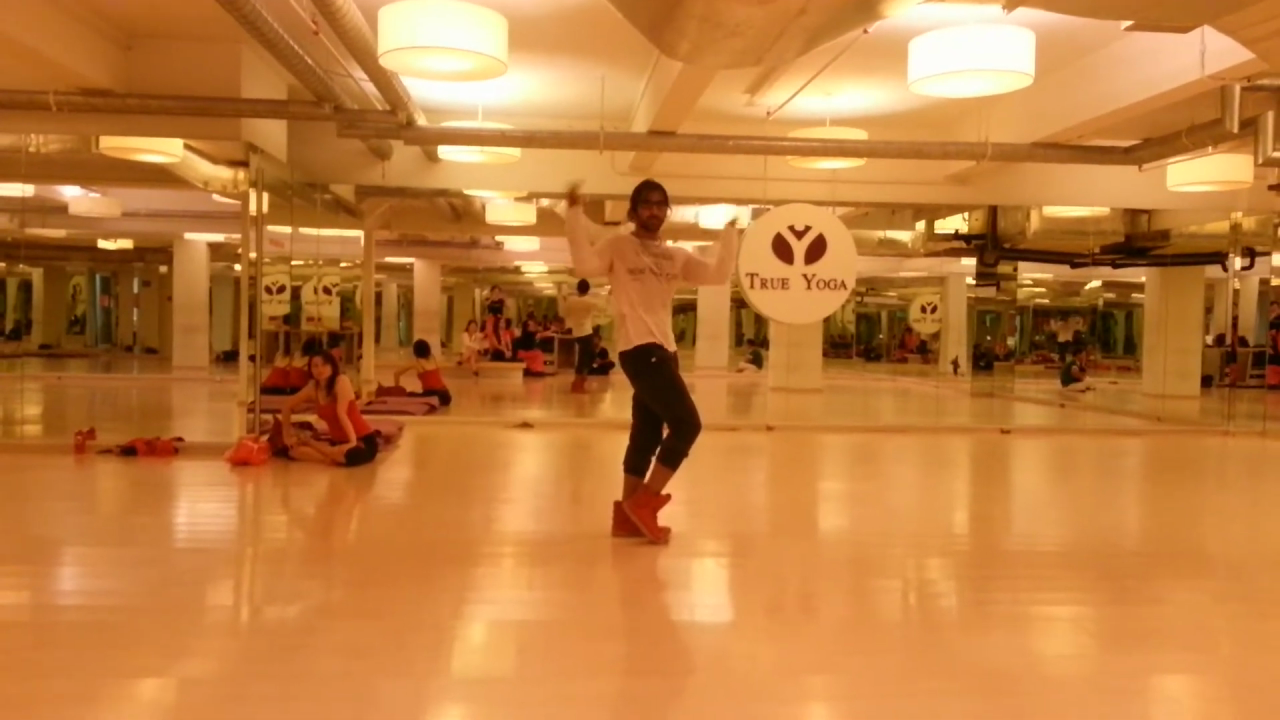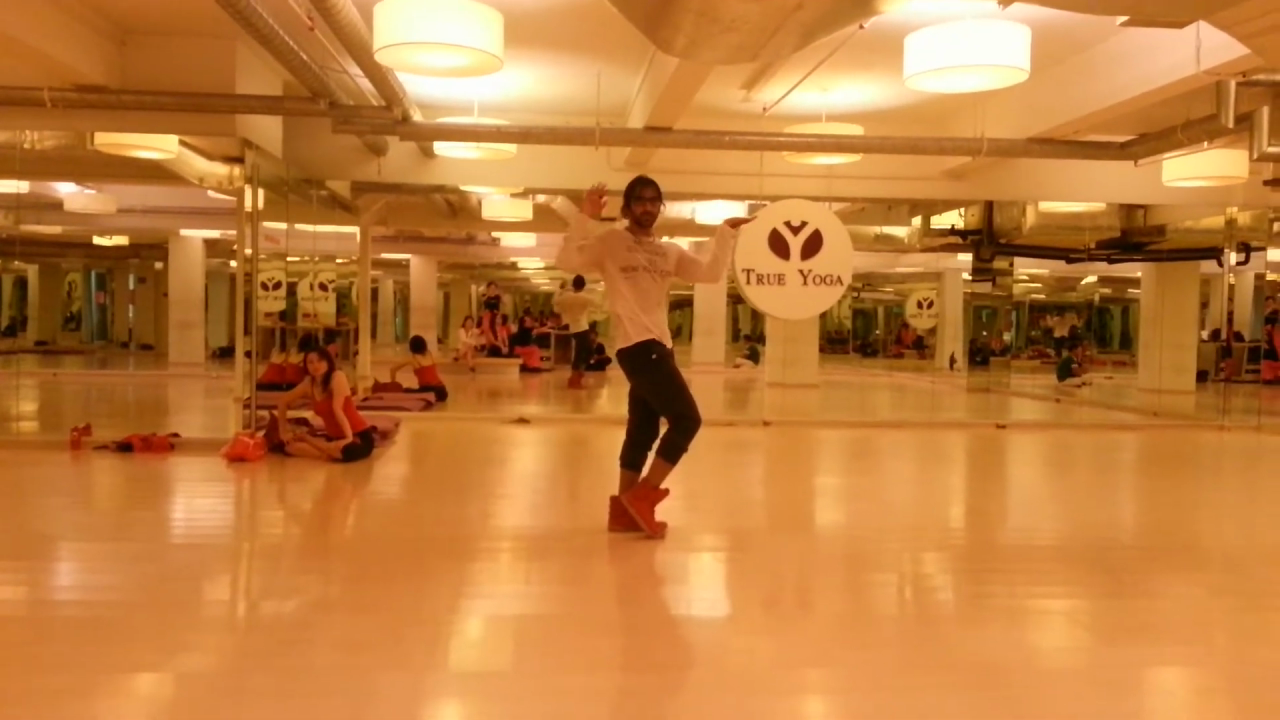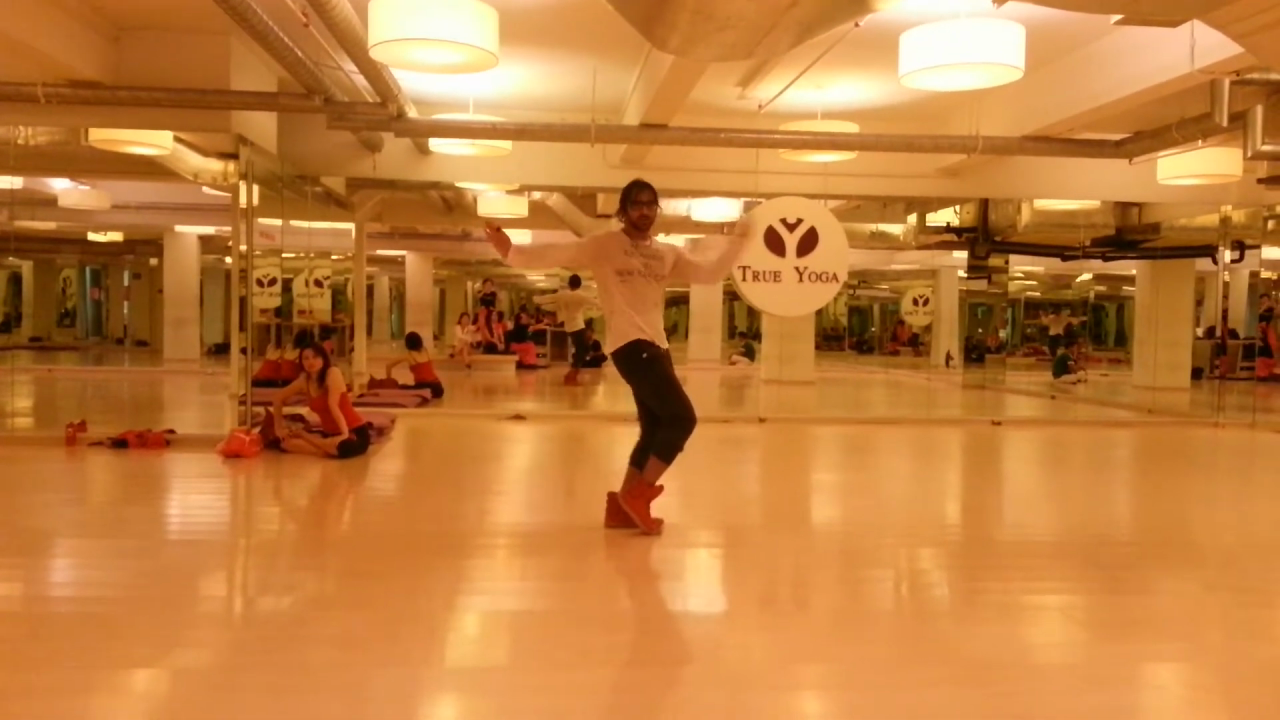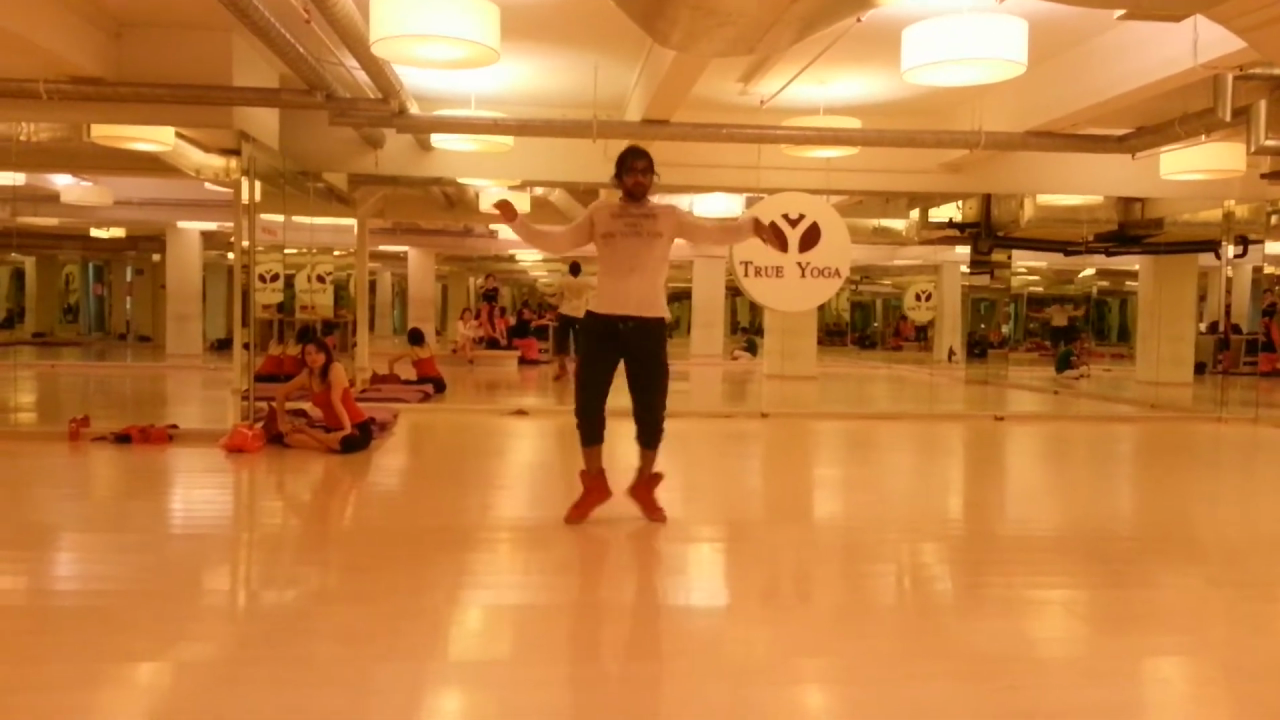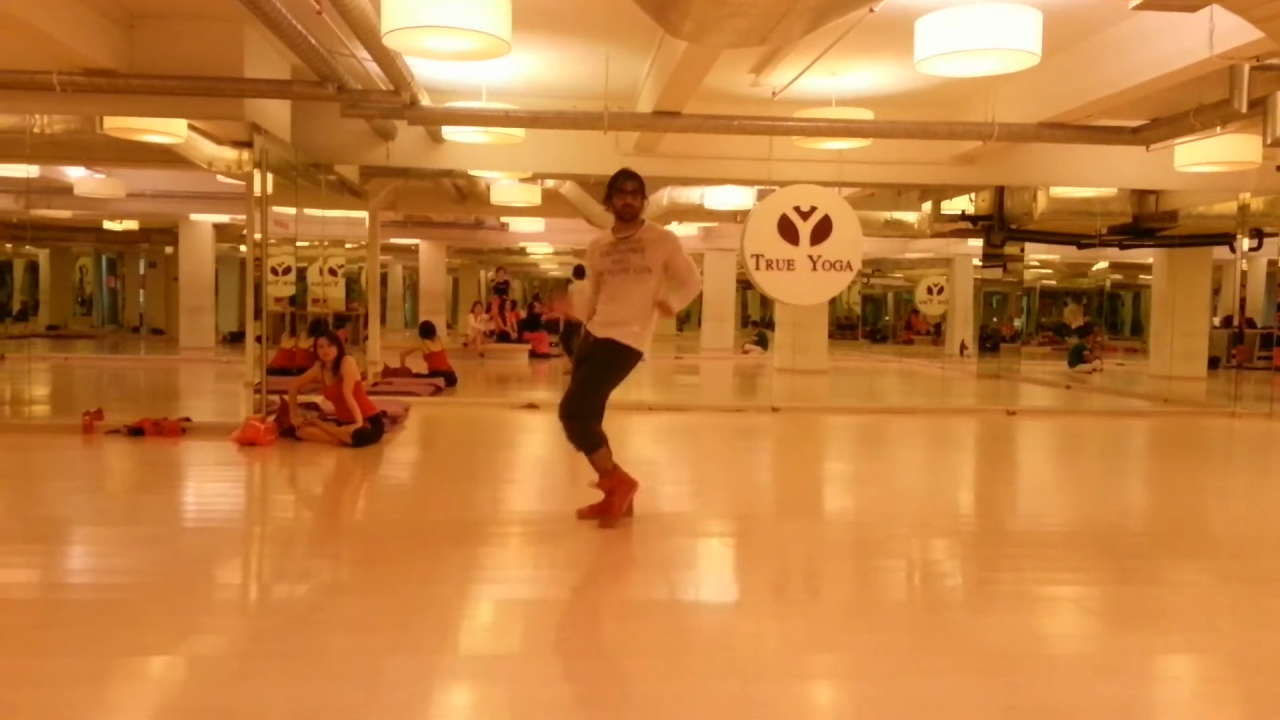
dt=0.4s
person 1, frame 1
left shoulder: (677, 256)
right shoulder: (618, 245)
left elbow: (718, 275)
right elbow: (584, 265)
left wrist: (729, 233)
right wrist: (575, 212)
left hip: (664, 350)
right hip: (639, 349)
left knee: (647, 434)
right knee: (687, 423)
left ankle: (628, 513)
right ankle: (645, 501)
person 1, frame 2
left shoulder: (670, 252)
right shoulder: (611, 240)
left elbow: (712, 274)
right elbow: (569, 261)
left wrist: (726, 232)
right wrist: (585, 217)
left hip: (659, 346)
right hip: (637, 346)
left knee: (643, 430)
right knee: (686, 418)
left ankle: (624, 508)
right ankle: (643, 495)
person 1, frame 3
left shoulder: (667, 253)
right shoulder: (605, 244)
left elbow: (712, 273)
right elbow: (559, 253)
left wrist: (738, 241)
right wrist: (513, 252)
left hip: (655, 347)
right hip: (631, 345)
left knee: (657, 430)
right knee: (682, 418)
left ankle: (622, 504)
right ankle: (639, 493)
person 1, frame 4
left shoulder: (668, 215)
right shoulder: (601, 212)
left elbow: (711, 233)
right elbow: (557, 243)
left wrist: (748, 225)
right wrist: (515, 220)
left hip: (648, 320)
right hip: (601, 318)
left knee: (650, 409)
right knee: (588, 401)
left ankle: (644, 484)
right ankle: (594, 484)
person 1, frame 5
left shoulder: (662, 239)
right shoulder: (598, 247)
left elbow: (691, 281)
left wrist: (672, 303)
right wrist: (570, 309)
left hip: (627, 341)
right hip: (594, 337)
left knee: (573, 411)
right knee: (580, 416)
left ankle: (616, 482)
right ankle: (616, 495)
